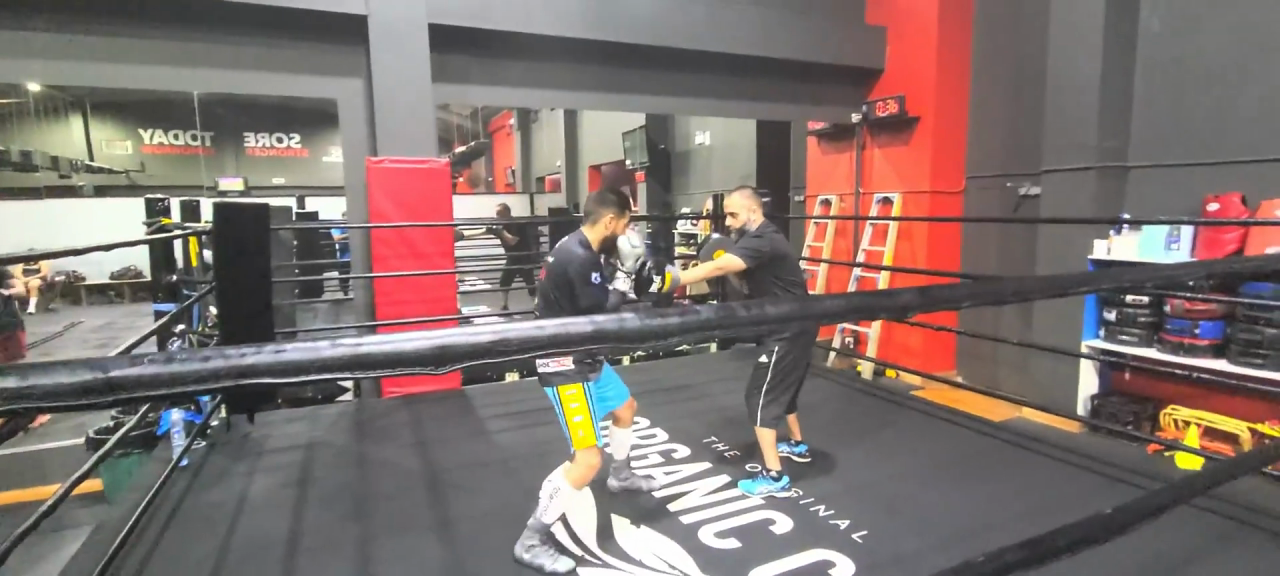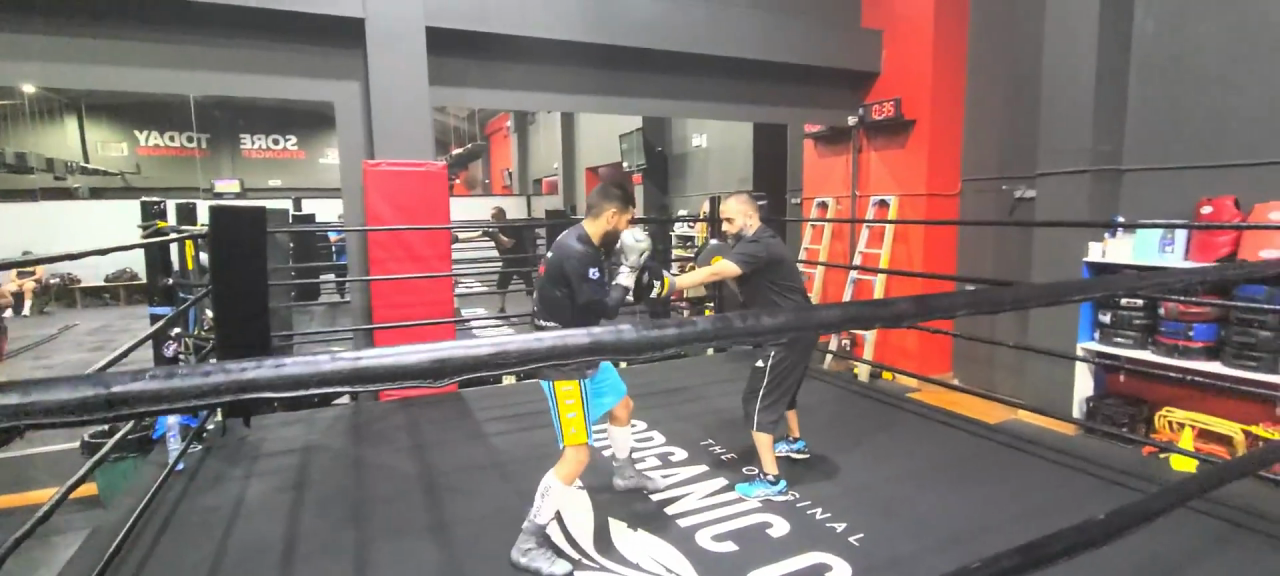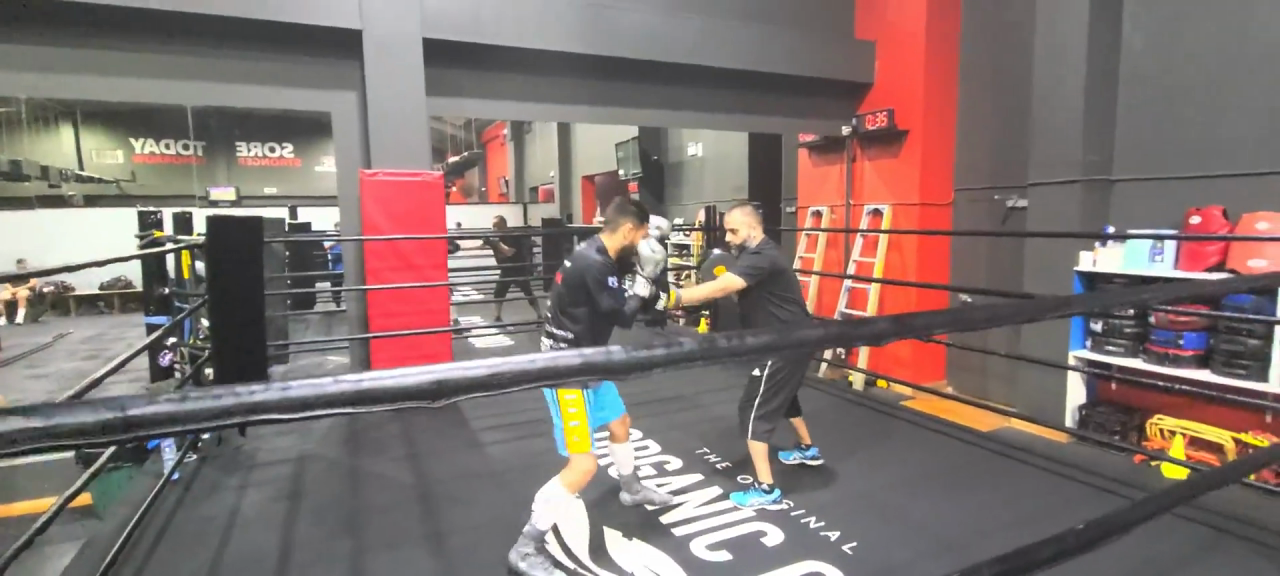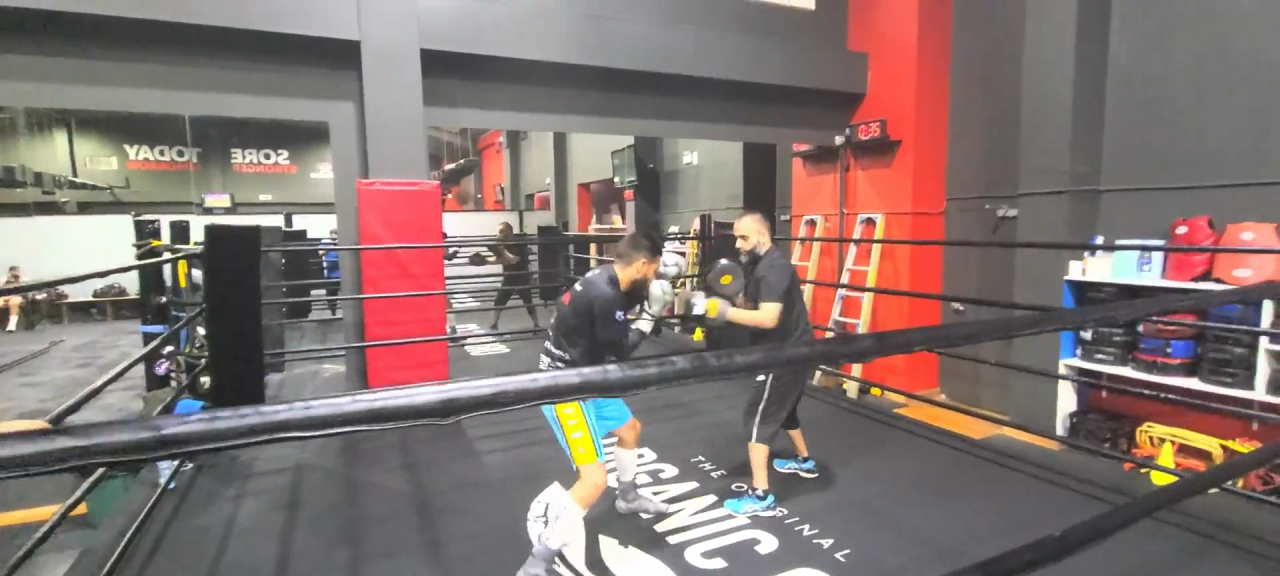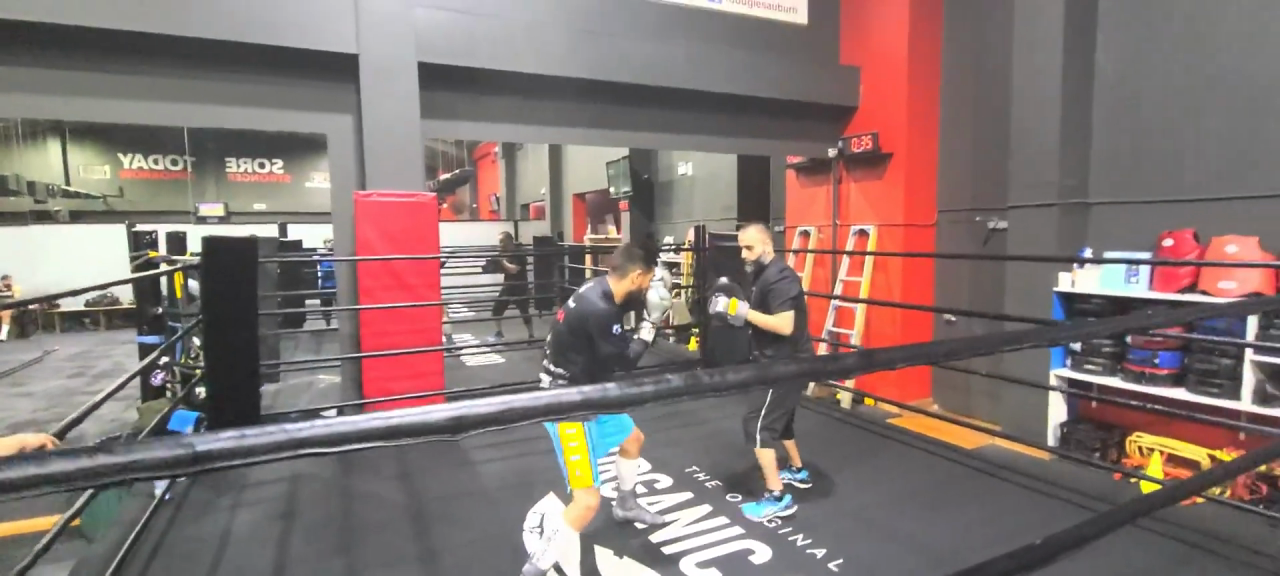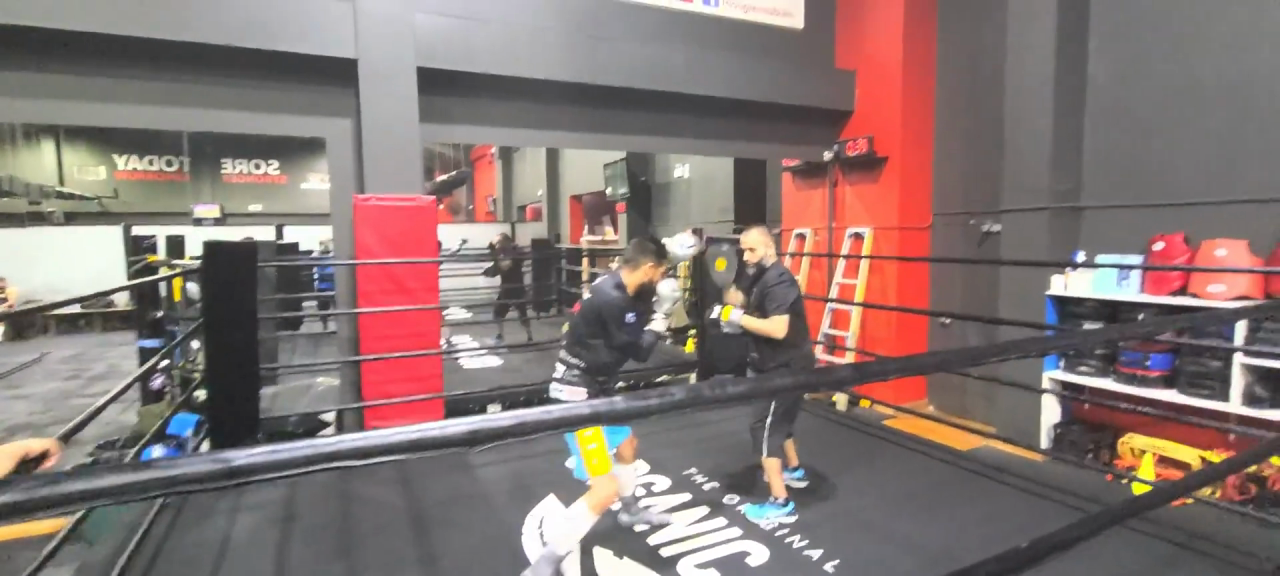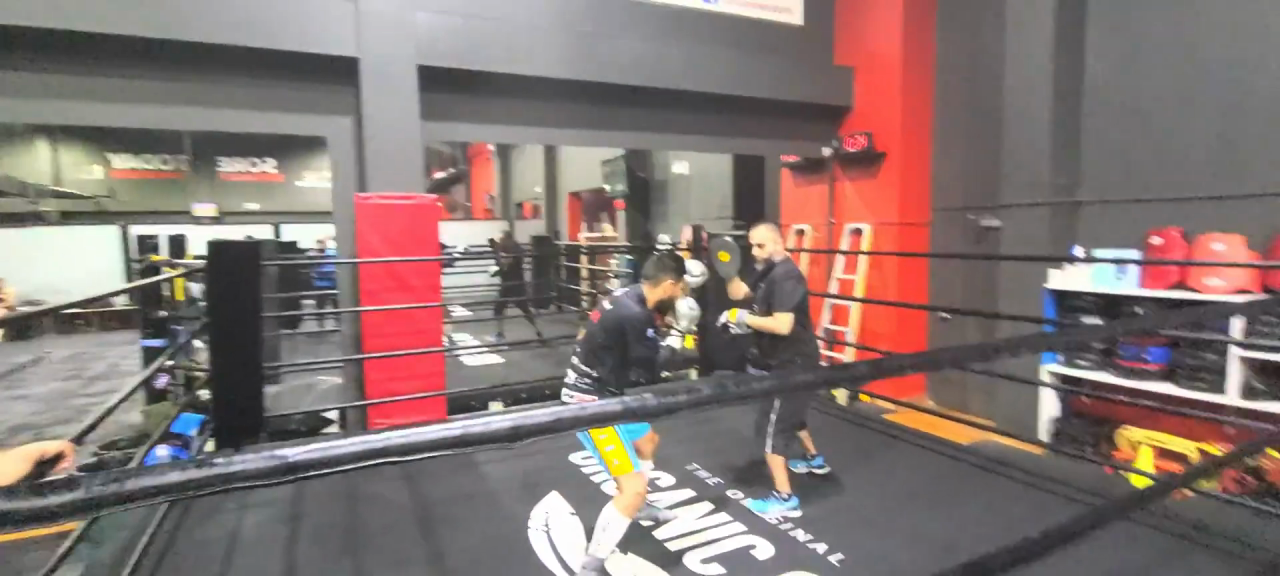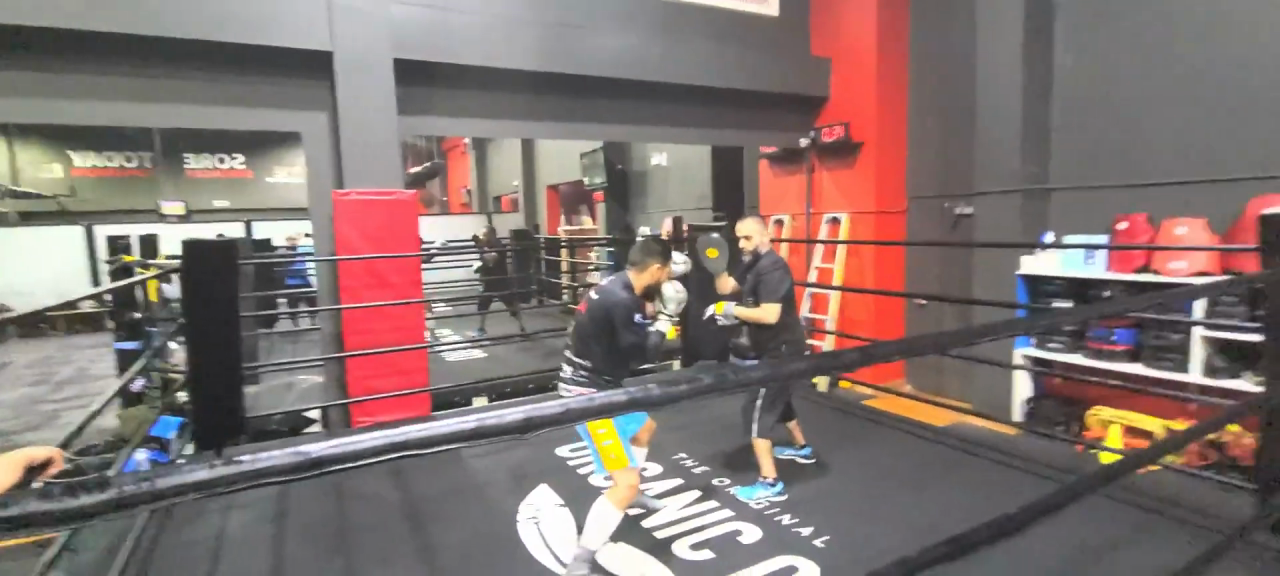
dt=0.2s
person 1, frame 1
left shoulder: (582, 248)
right shoulder: (577, 258)
left elbow: (597, 296)
right elbow: (604, 315)
left wrist: (617, 263)
right wrist: (625, 271)
left hip: (587, 358)
right hip: (566, 368)
left knee: (626, 408)
right knee: (588, 461)
left ankle: (620, 475)
right ankle: (531, 541)
person 1, frame 2
left shoulder: (581, 241)
right shoulder: (575, 253)
left elbow: (598, 294)
right elbow: (608, 308)
left wrist: (624, 253)
right wrist: (630, 265)
right hip: (563, 361)
left knee: (622, 408)
right knee: (576, 457)
left ankle: (625, 473)
right ankle: (527, 543)
person 1, frame 3
left shoulder: (599, 253)
right shoulder: (594, 265)
right elbow: (623, 316)
left wrist: (654, 234)
right wrist: (646, 275)
left knee: (621, 426)
right knee: (582, 467)
left ankle: (631, 489)
person 1, frame 4
left shoulder: (608, 277)
right shoulder: (604, 295)
left elbow: (628, 295)
right elbow: (622, 348)
left wrist: (658, 280)
right wrist: (651, 312)
left knee: (630, 430)
right knee: (594, 479)
left ankle: (628, 497)
person 1, frame 5
left shoulder: (601, 290)
right shoulder: (598, 309)
right elbow: (626, 361)
left wrist: (654, 287)
right wrist: (651, 321)
left knee: (632, 440)
right knee: (586, 503)
left ankle: (626, 505)
person 1, frame 6
left shoulder: (614, 285)
right shoulder: (613, 299)
left elbow: (636, 303)
right elbow: (639, 351)
right wrist: (662, 314)
left hip: (594, 389)
right hip: (578, 395)
left knee: (627, 448)
right knee: (605, 491)
left ankle: (631, 511)
person 1, frame 7
left shoulder: (630, 297)
right shoulder: (633, 314)
left elbow: (653, 312)
right elbow: (652, 368)
left hip: (604, 394)
right hip: (589, 402)
left knee: (648, 441)
right knee: (634, 489)
left ankle: (638, 508)
person 1, frame 8
left shoulder: (618, 284)
right shoulder: (620, 300)
left elbow: (644, 294)
right elbow: (645, 353)
left wrist: (661, 294)
right wrist: (667, 315)
left hip: (603, 385)
right hip: (588, 393)
left knee: (645, 429)
right knee: (624, 483)
left ankle: (635, 494)
person 2, frame 1
left shoulder: (762, 241)
right shoulder: (762, 238)
left elbow: (719, 267)
right elbow: (750, 278)
left wrist: (673, 278)
right wrist: (735, 273)
left hip: (789, 331)
right hip: (795, 326)
left knee: (761, 396)
right knee: (782, 388)
left ankle: (774, 477)
right ankle: (797, 445)
person 2, frame 2
left shoulder: (758, 247)
right shoulder: (759, 242)
left elbow: (715, 273)
left wrist: (669, 283)
left hip: (789, 335)
right hip: (797, 330)
left knee: (759, 401)
right knee: (780, 387)
left ankle: (771, 481)
right ankle: (795, 442)
person 2, frame 3
left shoulder: (760, 258)
right shoulder: (760, 255)
left elbow: (720, 289)
right elbow: (733, 288)
left wrist: (675, 296)
right wrist: (722, 275)
left knee: (755, 411)
right knee: (783, 398)
left ankle: (765, 490)
right ankle: (808, 449)
person 2, frame 4
left shoulder: (772, 268)
right shoulder: (761, 264)
left elbow: (768, 319)
right elbow: (754, 307)
left wrist: (721, 311)
left knee: (758, 417)
right knee: (781, 408)
left ankle: (760, 495)
right ankle: (804, 461)
person 2, frame 5
left shoulder: (779, 278)
right shoulder: (763, 275)
left elbow: (784, 326)
right elbow: (762, 314)
left wrist: (742, 311)
right wrist: (733, 306)
right hip: (780, 361)
left knee: (757, 423)
right knee: (777, 418)
left ankle: (777, 497)
right ankle: (797, 471)
person 2, frame 6
left shoulder: (778, 281)
right shoulder: (762, 277)
left elbow: (777, 329)
right elbow: (735, 301)
left wrist: (737, 318)
left hip: (789, 366)
right hip: (782, 364)
left knee: (764, 428)
right knee: (778, 420)
left ankle: (780, 503)
right ankle: (794, 471)
person 2, frame 7
left shoulder: (786, 277)
right shoulder: (767, 273)
left elbow: (782, 326)
right elbow: (737, 293)
left wrist: (742, 318)
left hip: (794, 362)
right hip: (789, 360)
left knee: (771, 424)
right knee: (789, 412)
left ankle: (784, 498)
right ankle: (814, 458)
person 2, frame 8
left shoulder: (772, 269)
right shoulder: (753, 266)
left elbow: (769, 316)
right elbow: (726, 288)
left wrist: (730, 310)
right wrist: (716, 265)
left hip: (782, 351)
right hip: (777, 349)
left knee: (758, 410)
right knee: (776, 399)
left ankle: (769, 483)
right ankle: (801, 448)
